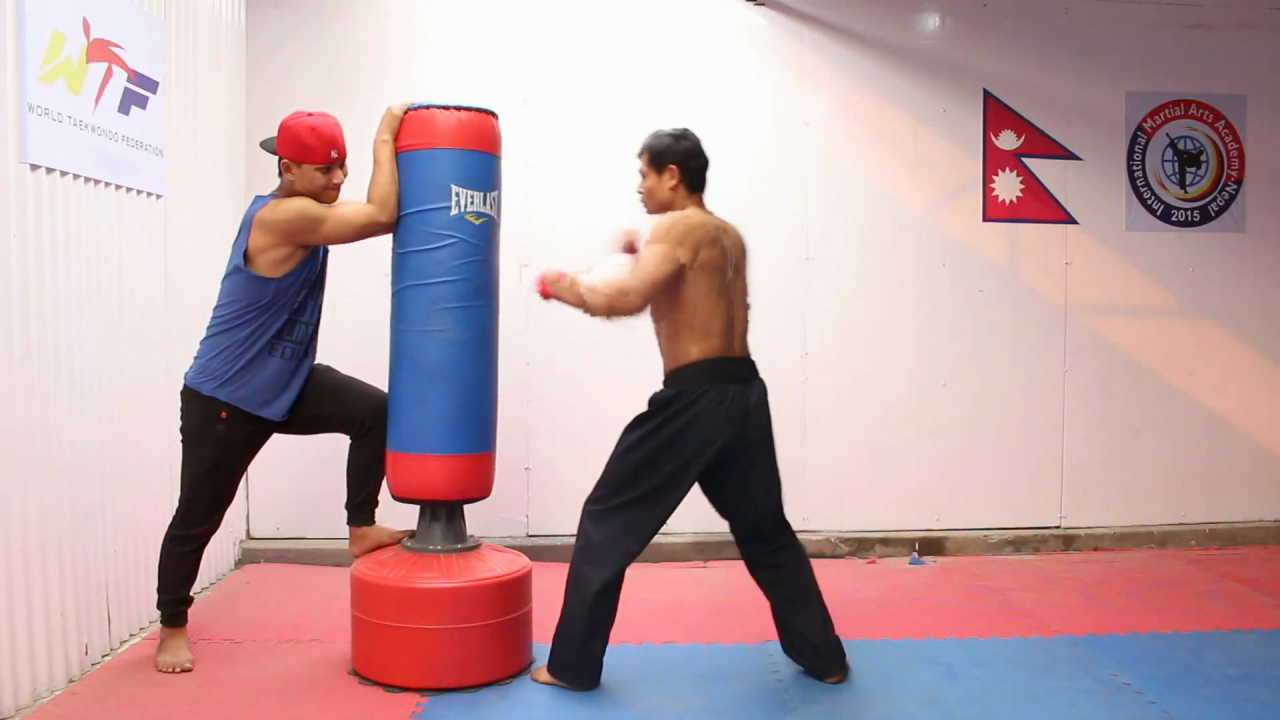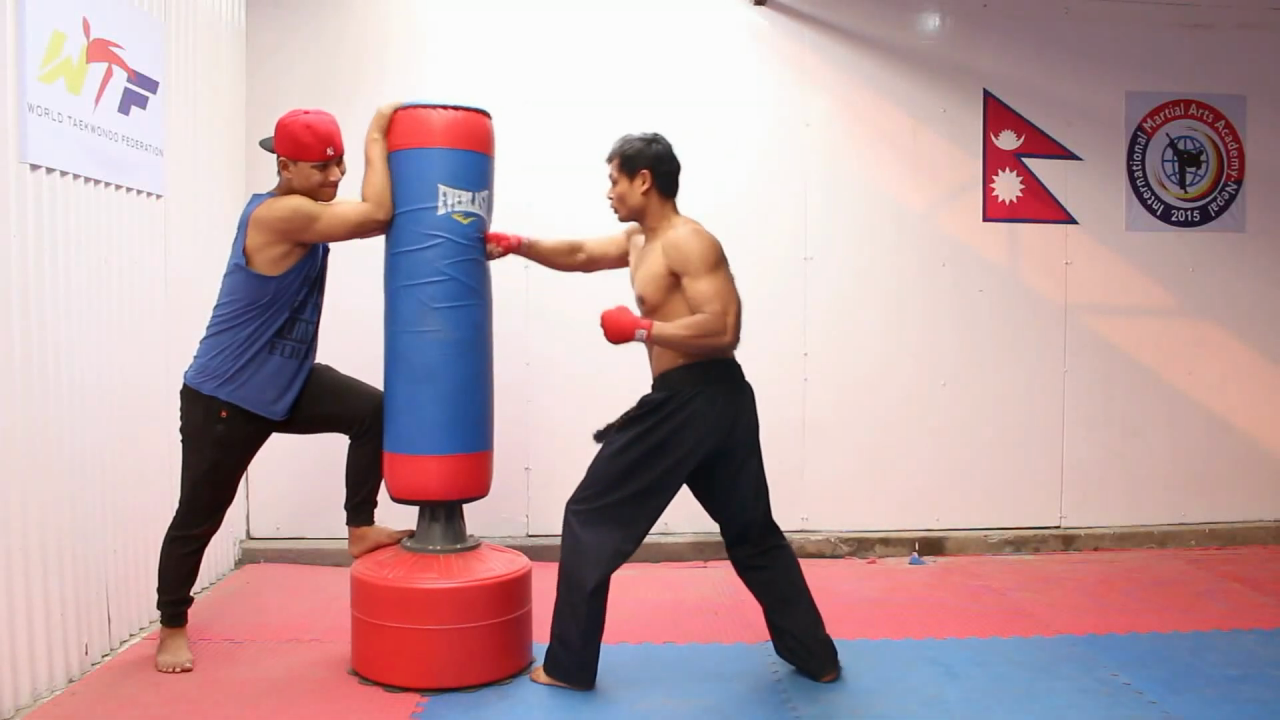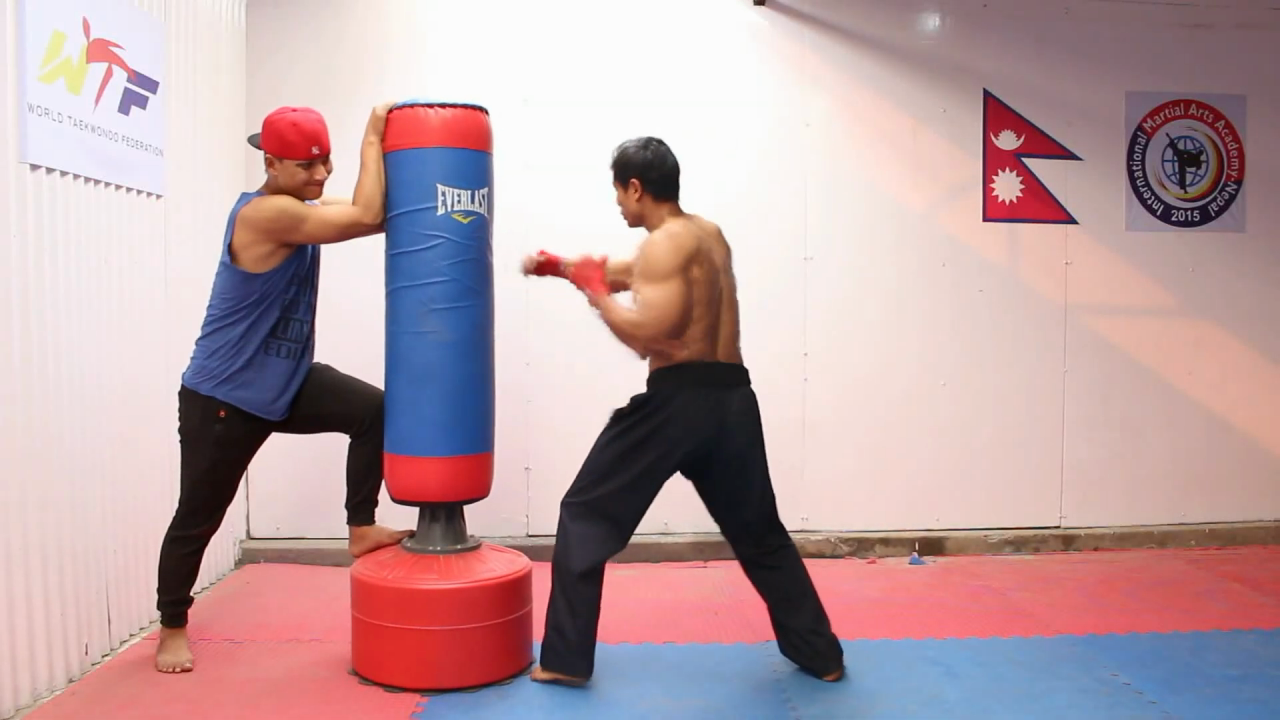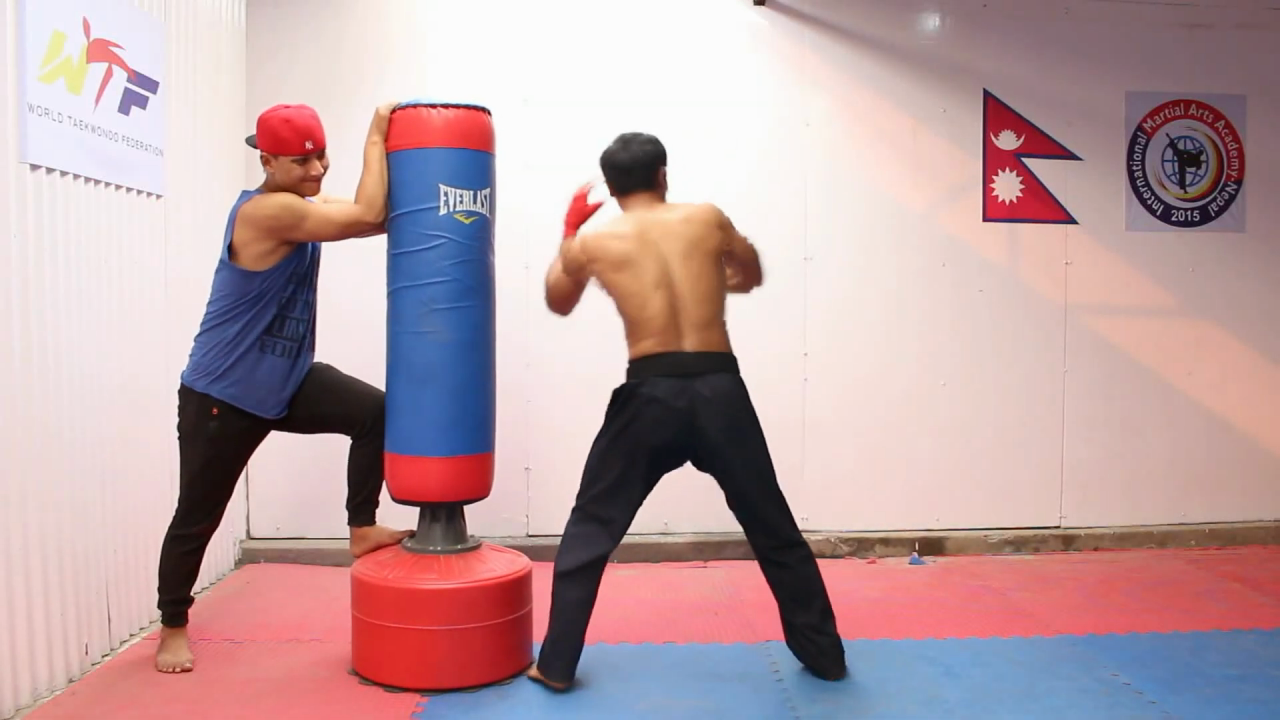
dt=0.5s
person 1, frame 1
left shoulder: (312, 210)
right shoulder: (280, 217)
left elbow: (379, 216)
right elbow: (379, 216)
right wrist: (386, 137)
left hip: (288, 383)
right hip: (223, 397)
left knee: (375, 411)
right knee: (198, 518)
left ankle: (360, 530)
right ankle: (172, 628)
person 1, frame 2
left shoulder: (309, 210)
right shoulder: (278, 214)
left elbow: (377, 217)
right elbow: (375, 214)
right wrist: (375, 138)
left hip: (288, 383)
right hip: (223, 396)
left knee: (373, 412)
right knee: (198, 517)
left ankle: (360, 529)
right ankle: (172, 629)
person 1, frame 3
left shoulder: (303, 208)
right shoulder: (264, 214)
left elbow: (374, 217)
right elbow: (364, 217)
right wrist: (372, 140)
left hip: (286, 382)
right hip: (222, 396)
left knee: (373, 410)
right knee: (198, 517)
left ankle: (360, 529)
right ankle: (173, 629)
person 1, frame 4
left shoulder: (305, 204)
right shoulder: (265, 211)
left elbow: (375, 217)
right elbow: (367, 216)
right wrist: (376, 138)
left hip: (288, 380)
right hip: (221, 394)
left knee: (374, 412)
right knee: (198, 517)
left ankle: (362, 529)
right ankle: (173, 629)
person 2, frame 1
left shoulder: (675, 229)
right shoulder: (728, 235)
left elbow: (622, 300)
left wrist: (561, 284)
right wrist: (645, 255)
left hip: (693, 398)
right hip: (743, 394)
left knee: (607, 522)
right knee: (767, 531)
left ankle: (572, 665)
right ankle: (823, 656)
person 2, frame 2
left shoulder: (689, 242)
right shoulder: (639, 239)
left elbow: (723, 329)
right elbow: (580, 254)
left wrist: (639, 329)
right wrist: (519, 245)
left hip: (689, 403)
right hip: (720, 402)
left knee: (591, 521)
right knee: (754, 535)
left ankle: (568, 666)
right ankle: (816, 656)
person 2, frame 3
left shoulder: (665, 244)
right shoulder: (706, 233)
left elbow: (647, 335)
right elbow: (629, 272)
left wrist: (594, 290)
right wrist: (562, 265)
left hip: (677, 400)
right hip: (732, 399)
left knee: (585, 516)
right knee: (760, 534)
left ankle: (565, 659)
right ankle: (820, 655)
person 2, frame 4
left shoulder: (592, 239)
right shoulder: (705, 217)
left elbow: (558, 303)
right elbow: (751, 275)
left wrist: (568, 233)
left hip: (650, 393)
right hip: (718, 388)
left knee: (592, 526)
right knee: (772, 525)
left ankle: (556, 663)
right ankle: (824, 654)
